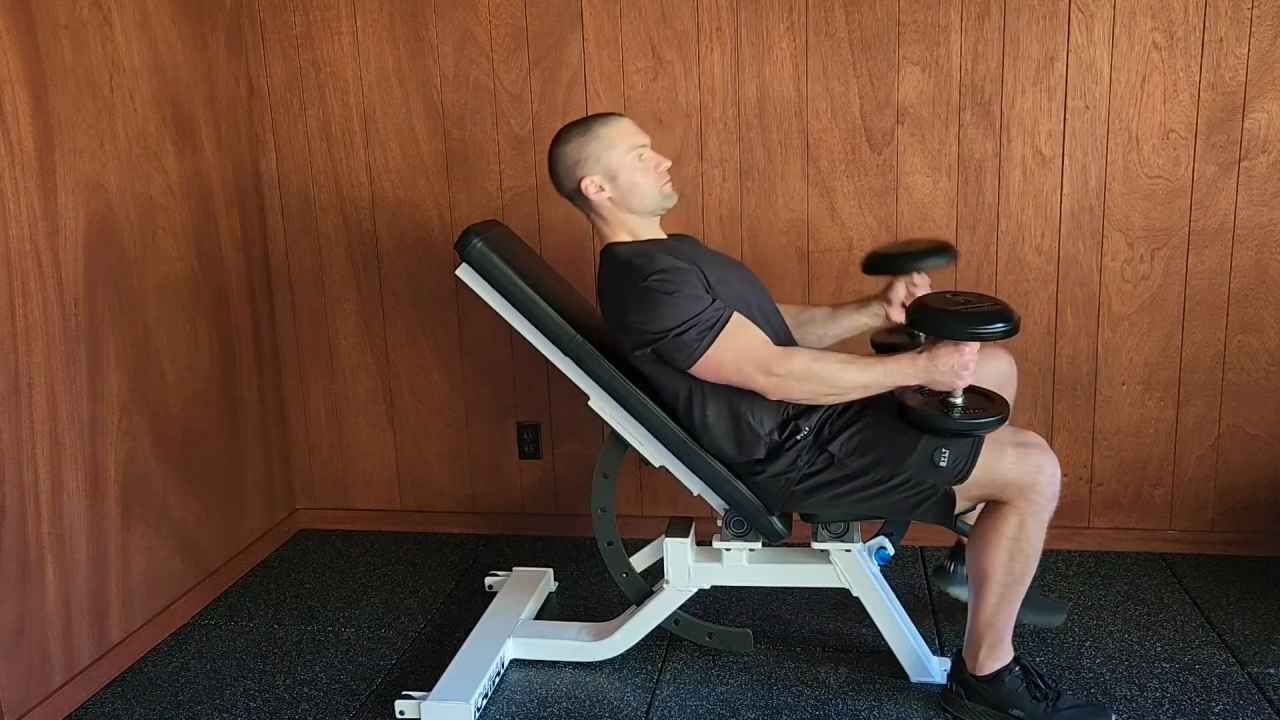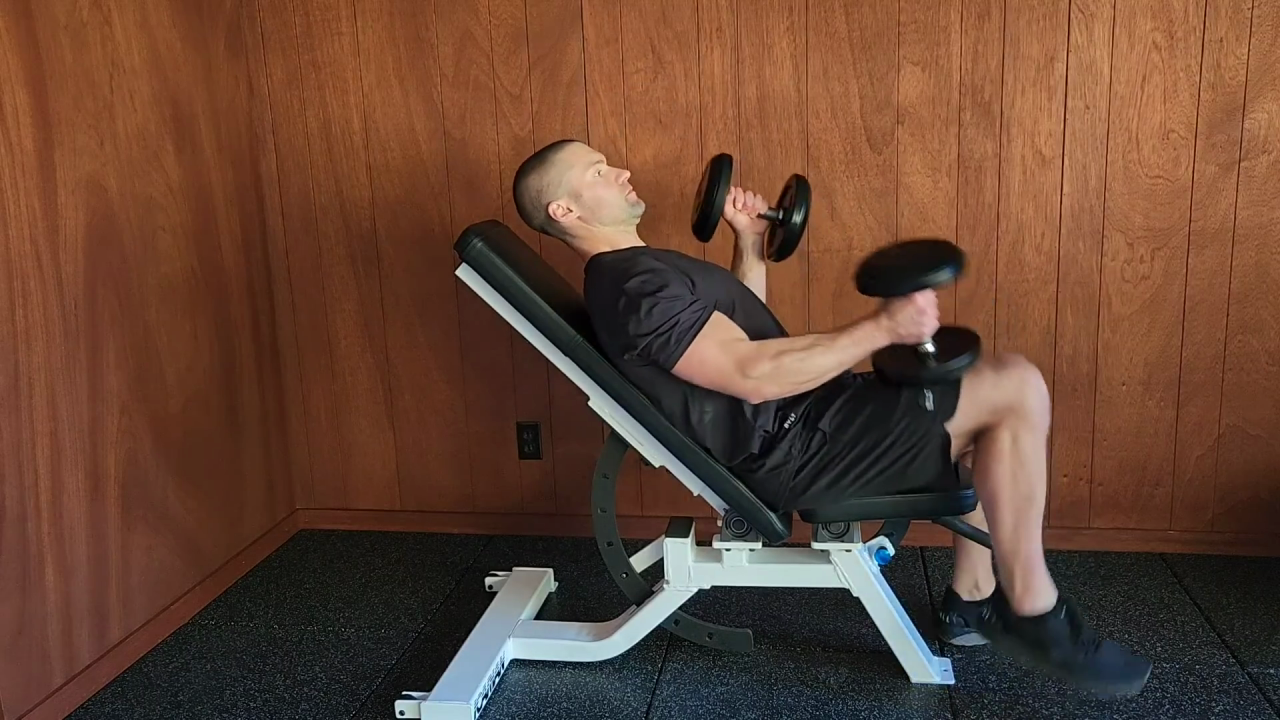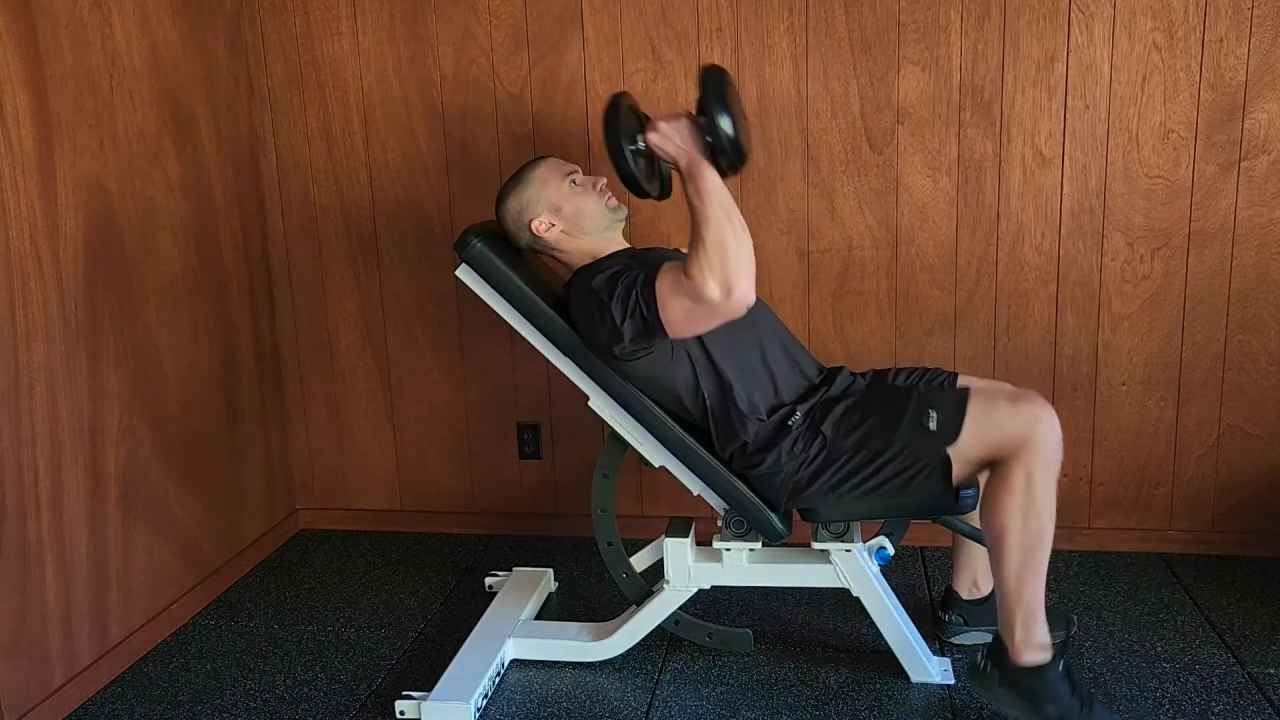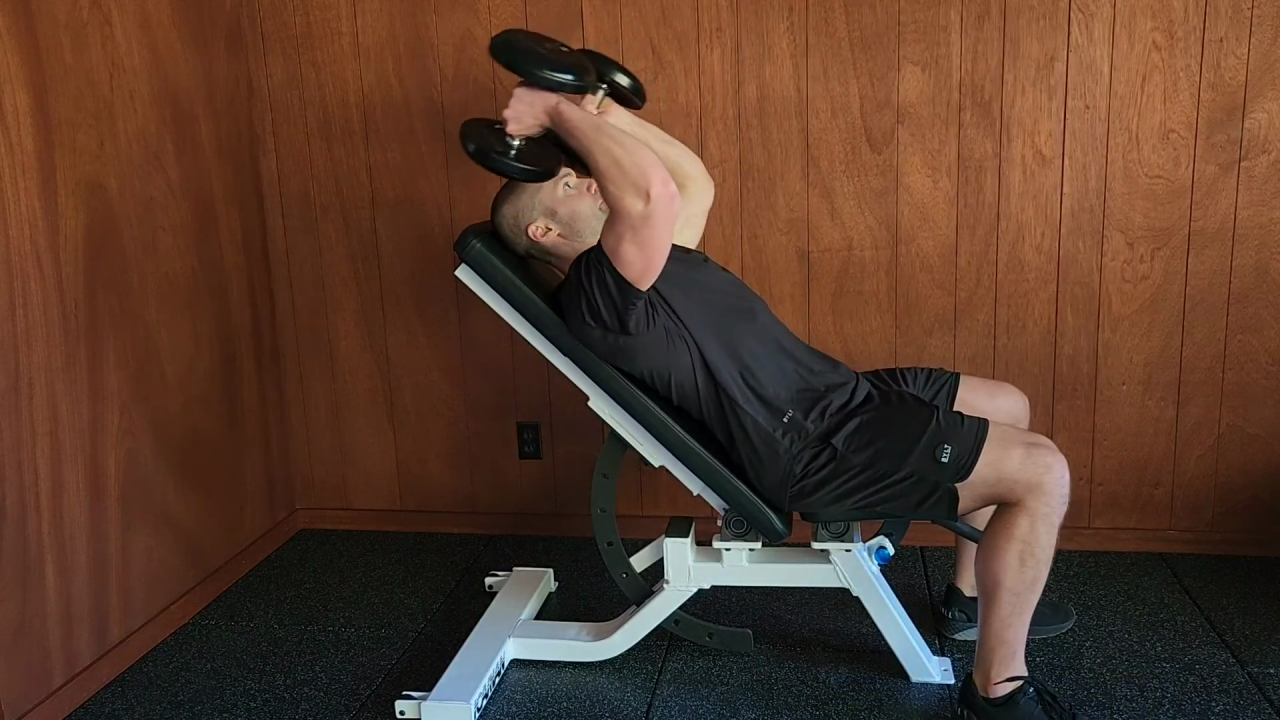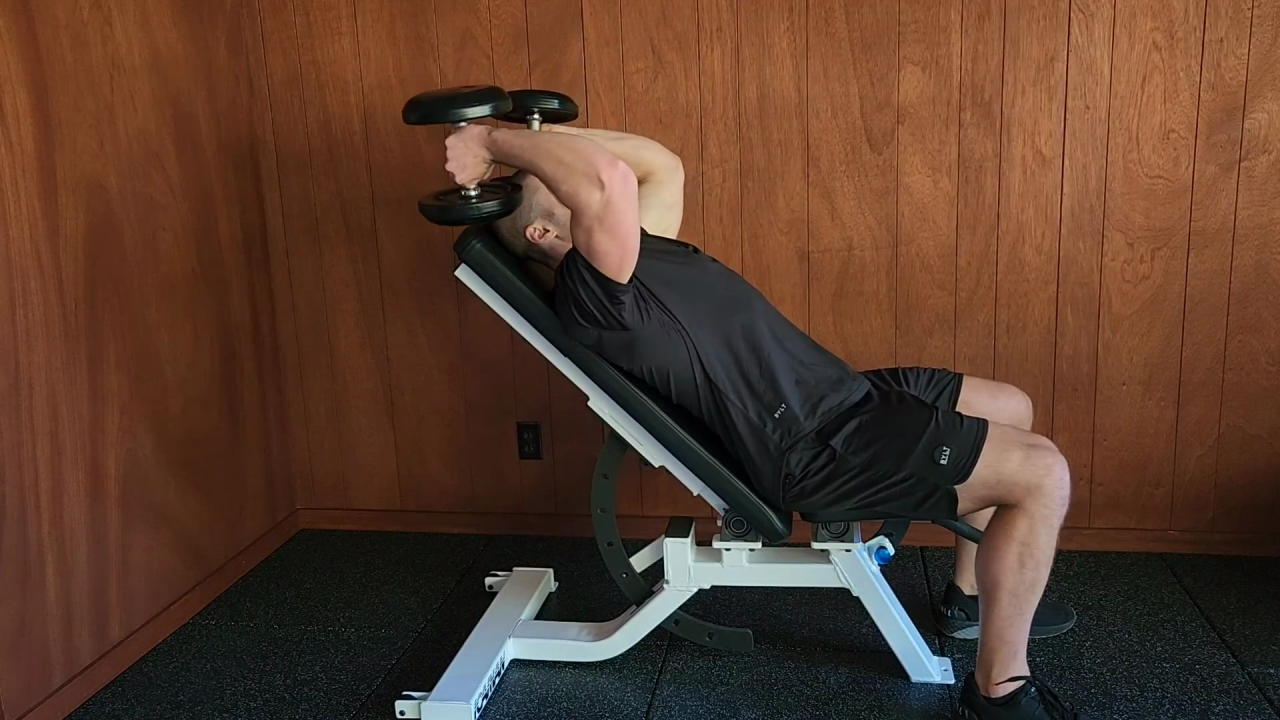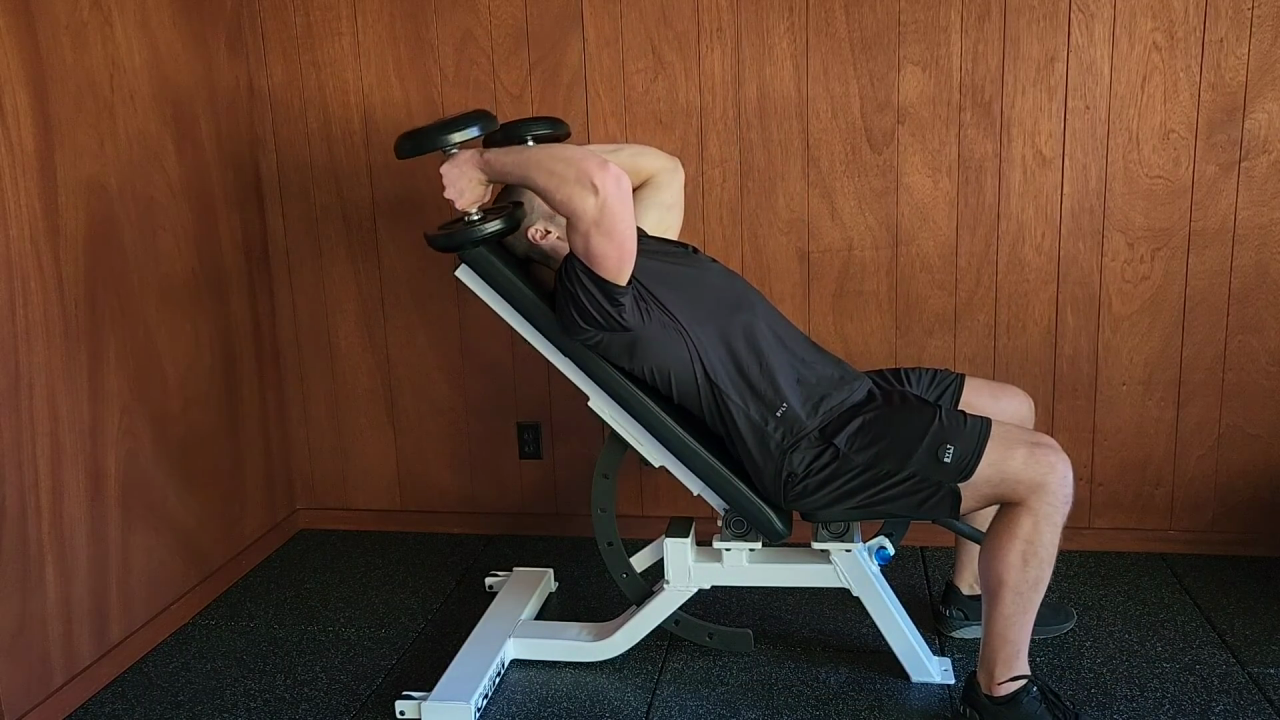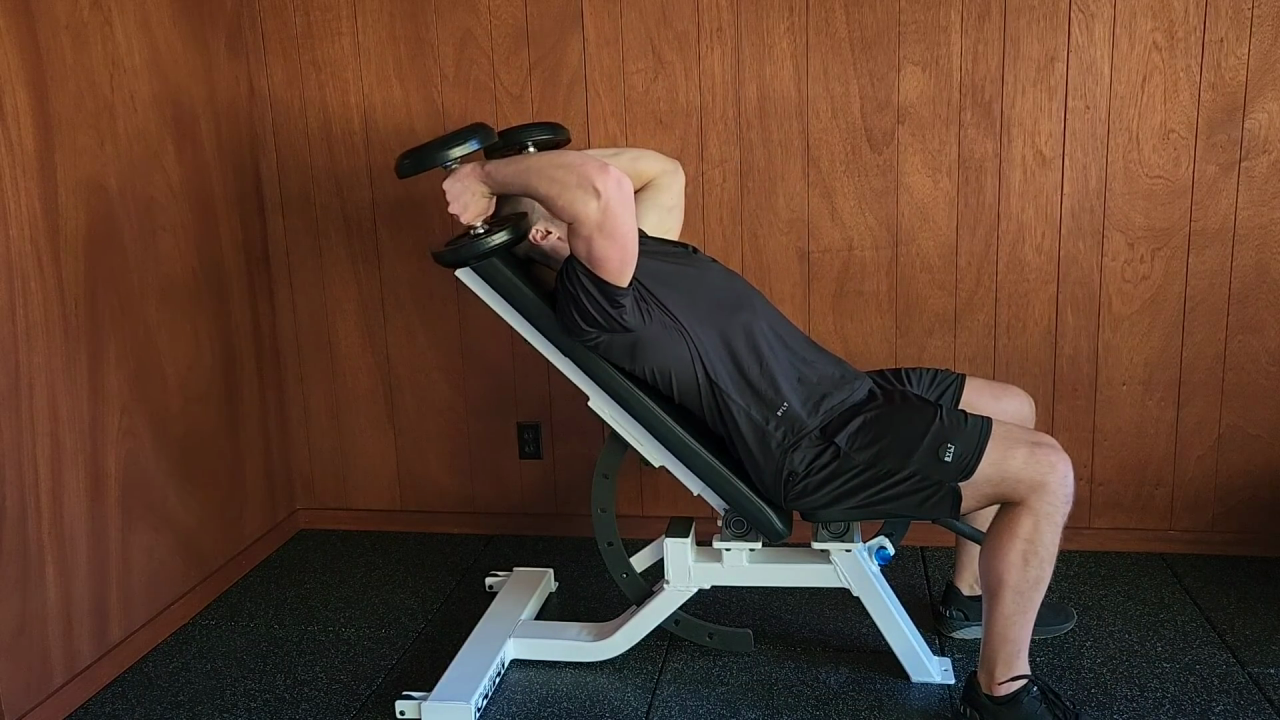
dt=0.5s
person 1, frame 1
left shoulder: (666, 255)
right shoulder: (646, 286)
left elbow: (775, 329)
right elbow: (774, 373)
left wrist: (875, 312)
right wrist: (918, 366)
left hip: (806, 410)
right hip: (795, 452)
left knee: (995, 367)
right knee: (1034, 468)
left ankle: (976, 566)
person 1, frame 2
left shoulder: (638, 271)
right shoulder: (631, 290)
right elbow: (755, 375)
left wrist: (749, 243)
right wrist: (884, 326)
left hip: (798, 418)
right hip: (791, 449)
left knee: (997, 398)
right knee: (1017, 391)
left ankle: (973, 598)
right ankle: (1032, 610)
person 1, frame 3
left shoulder: (630, 272)
right shoulder: (608, 297)
left elbow: (722, 269)
right elbow: (728, 288)
left wrist: (690, 158)
right wrist: (693, 159)
left hip: (820, 401)
right hip: (799, 445)
left knee: (1017, 411)
right knee: (1032, 427)
left ankle: (970, 600)
right ankle: (1025, 661)
person 1, frame 4
left shoulder: (630, 263)
right shoulder: (598, 290)
left elbow: (695, 186)
right elbow: (656, 192)
left wrist: (602, 114)
right wrist: (559, 111)
left hip: (827, 396)
right hip: (812, 446)
left knee: (1007, 406)
right knee: (1041, 472)
left ankle: (972, 595)
person 1, frame 5
left shoulder: (628, 250)
right shoulder: (591, 292)
left elbow: (663, 166)
right elbow: (606, 176)
left wrist: (548, 137)
right wrist: (496, 140)
left hip: (834, 395)
right hip: (812, 446)
left knee: (1010, 408)
right knee: (1040, 473)
left ankle: (970, 596)
person 1, frame 6
left shoulder: (628, 249)
right shoulder: (592, 294)
left elbow: (664, 169)
right elbow: (601, 180)
left wrist: (534, 158)
right wrist: (491, 161)
left hip: (835, 394)
right hip: (815, 445)
left knee: (1012, 408)
right knee: (1044, 471)
left ankle: (970, 595)
person 1, frame 7
left shoulder: (626, 249)
right shoulder: (593, 293)
left elbow: (665, 170)
right elbow: (601, 181)
left wrist: (531, 169)
right wrist: (490, 173)
left hip: (838, 392)
right hip: (816, 442)
left knee: (1014, 408)
right knee: (1045, 471)
left ankle: (970, 596)
